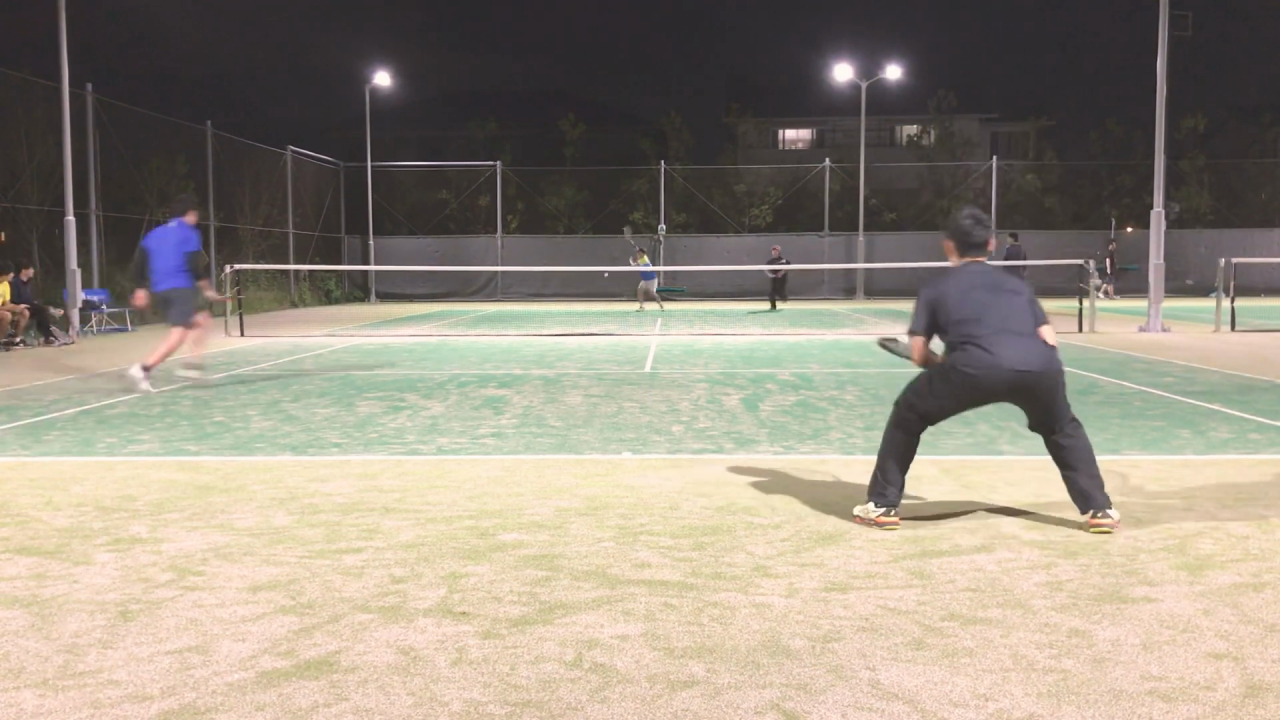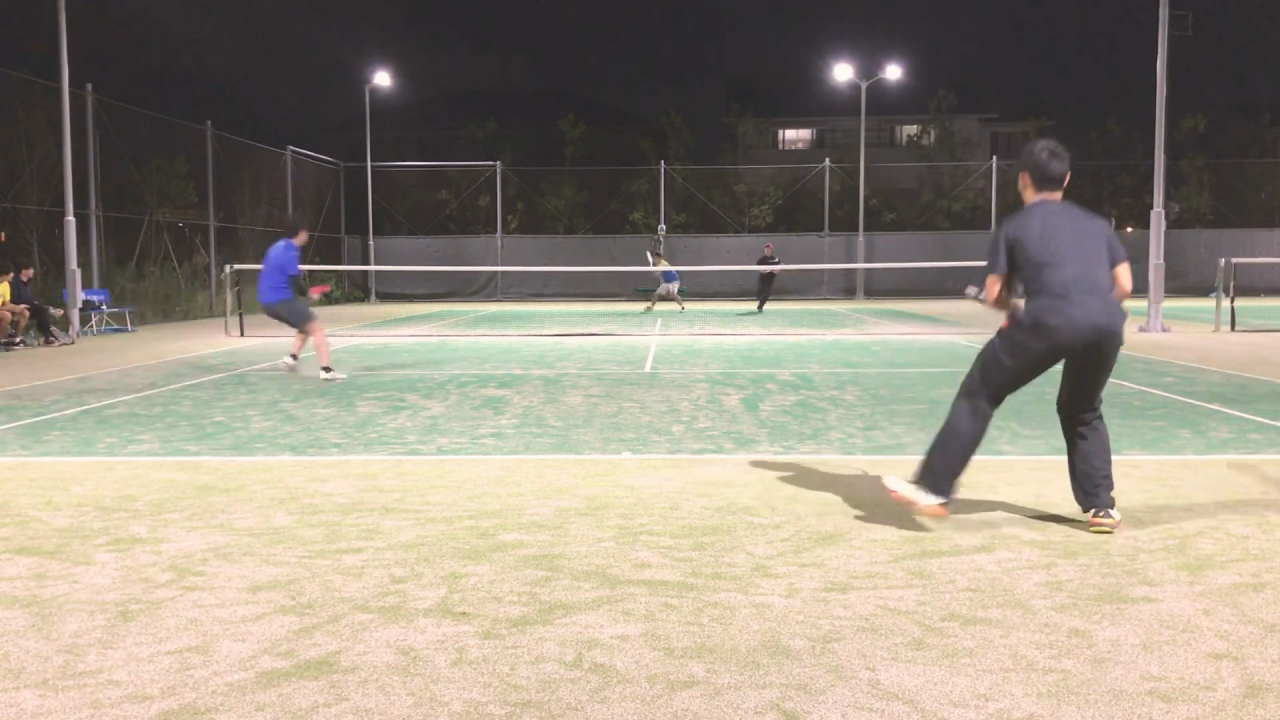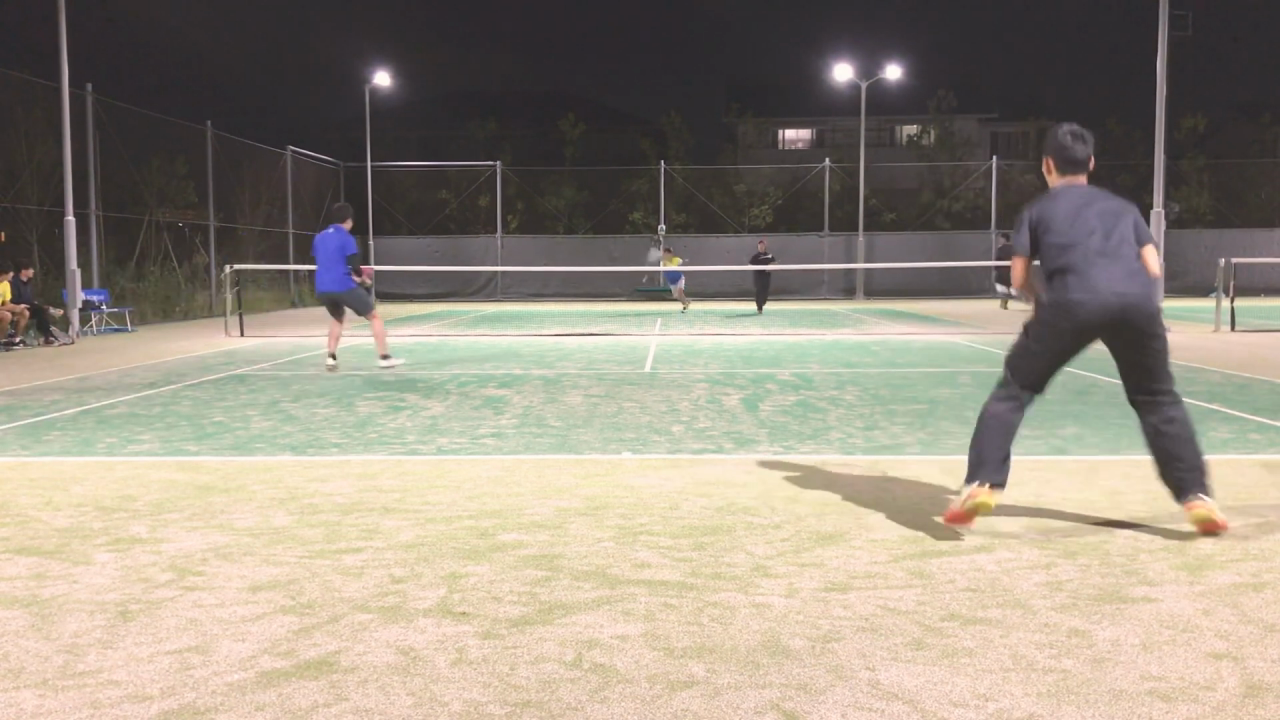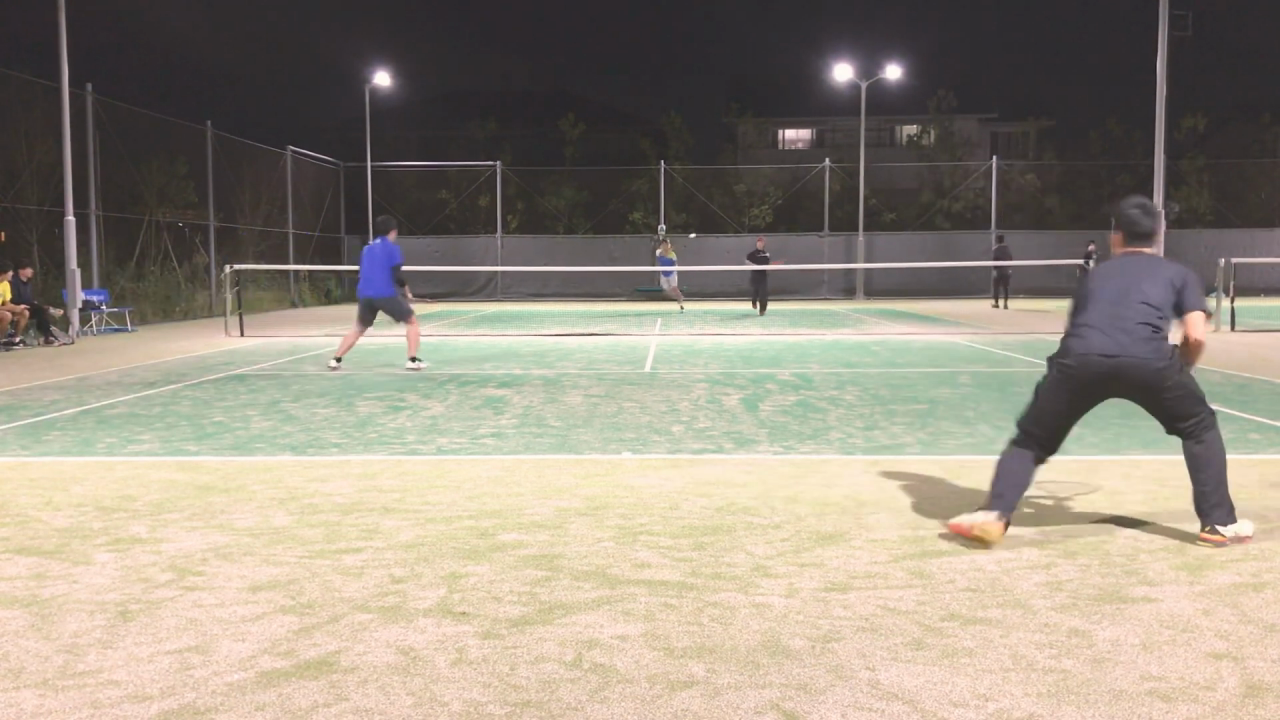
dt=0.3s
person 1, frame 1
left shoulder: (936, 289)
right shoulder: (1015, 284)
left elbow: (919, 353)
right elbow: (1050, 340)
left wrist: (947, 369)
left hip: (977, 368)
right hip: (1038, 367)
left knee: (907, 414)
right knee: (1062, 428)
left ankle: (883, 505)
right ankle: (1099, 509)
person 1, frame 2
left shoulder: (1015, 226)
right shoulder: (1098, 224)
left elbow: (993, 295)
right elbow: (1124, 285)
left wrist: (1016, 312)
left hip: (1050, 321)
right hip: (1107, 325)
left knee: (978, 395)
right knee: (1083, 413)
left ankle: (931, 489)
right ankle: (1101, 507)
person 1, frame 3
left shoulder: (1038, 210)
right shoulder: (1123, 207)
left elbow: (1018, 278)
right elbow: (1153, 269)
left wrist: (1043, 295)
left hip: (1073, 301)
right hip: (1135, 301)
left knee: (1014, 390)
right knee: (1159, 401)
left ankle: (982, 484)
right ankle: (1196, 496)
person 1, frame 4
left shoulder: (1096, 274)
right shoulder: (1180, 274)
right elbow: (1196, 336)
right wrist: (1179, 371)
left hip: (1079, 357)
right hip: (1146, 358)
left knee: (1030, 441)
right knee: (1199, 427)
left ankle: (993, 516)
right ankle: (1219, 522)
person 2, frame 1
left shoulder: (156, 233)
right shoulder: (190, 232)
left elbow: (139, 260)
right elbow: (194, 264)
left wrist: (141, 288)
right wrist: (206, 288)
left hip: (160, 290)
right hip: (180, 288)
left knee: (203, 320)
right knee: (177, 337)
left ankle: (193, 365)
right ankle: (143, 369)
person 2, frame 2
left shoulder: (277, 247)
right shoulder: (290, 254)
right elbow: (296, 285)
left wrist: (303, 293)
right wrist: (308, 294)
left hip: (268, 301)
right hip: (280, 300)
left knee: (305, 327)
right knee: (317, 329)
left ankle: (292, 357)
right ankle: (326, 370)
person 2, frame 3
left shoulder: (319, 238)
right shoulder: (346, 238)
right elbow: (354, 265)
right wrist: (362, 277)
left hip: (322, 290)
right hip: (344, 287)
left knee: (337, 320)
right knee: (374, 317)
left ankle: (331, 357)
right ankle: (384, 357)
person 2, frame 4
left shoulder: (366, 249)
right shoulder: (392, 249)
right elbow: (398, 275)
right wrist: (406, 292)
left hip: (365, 296)
right hip: (387, 295)
left knee: (359, 329)
right knee: (413, 322)
left ankle: (336, 359)
right ankle: (413, 360)
